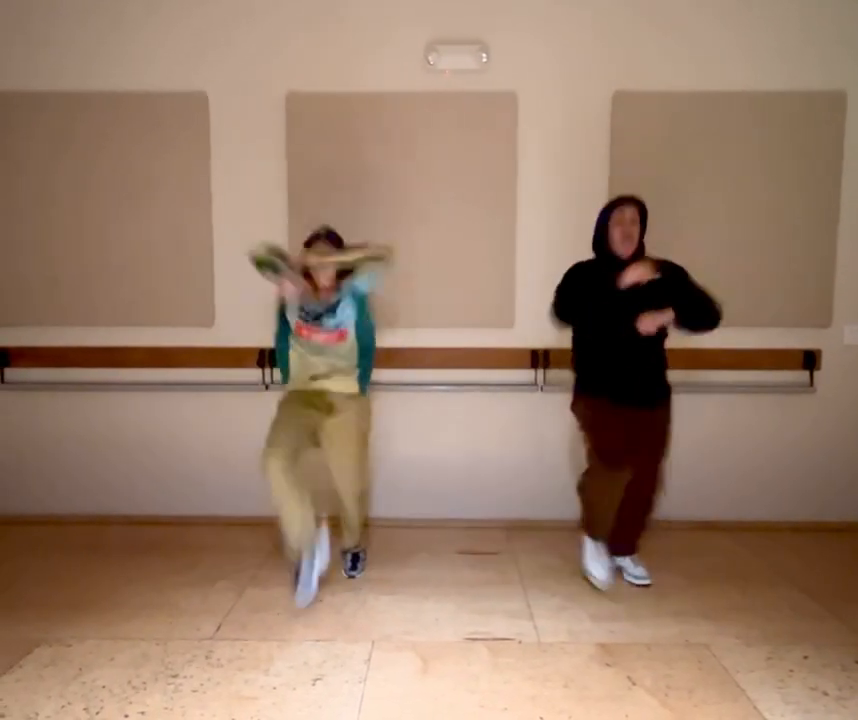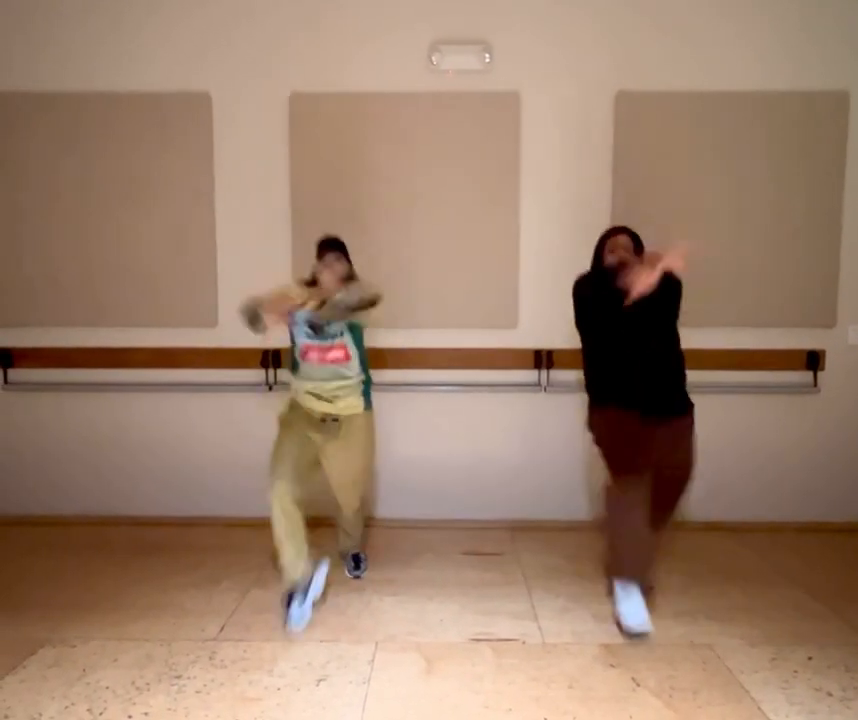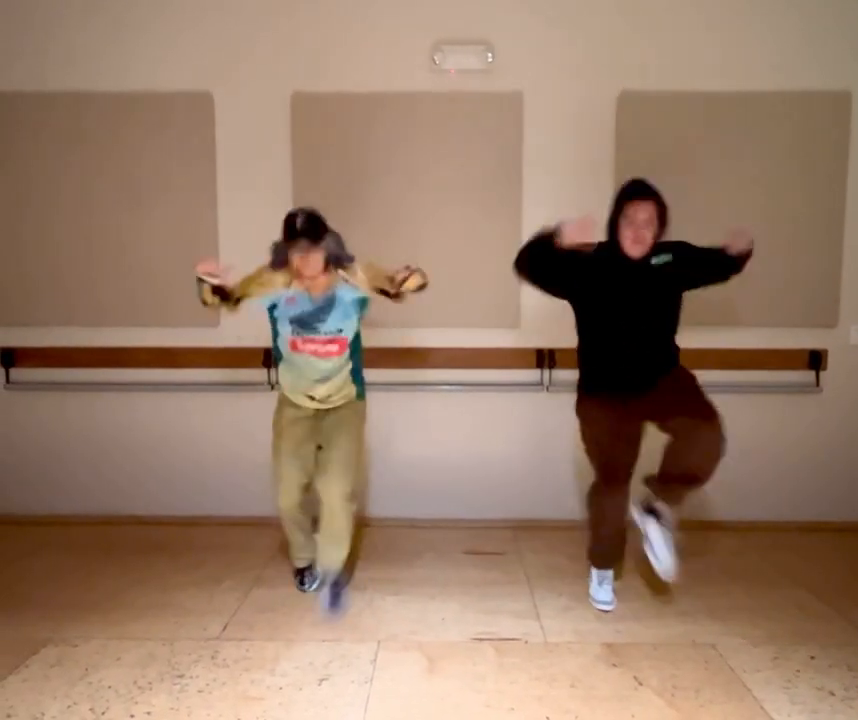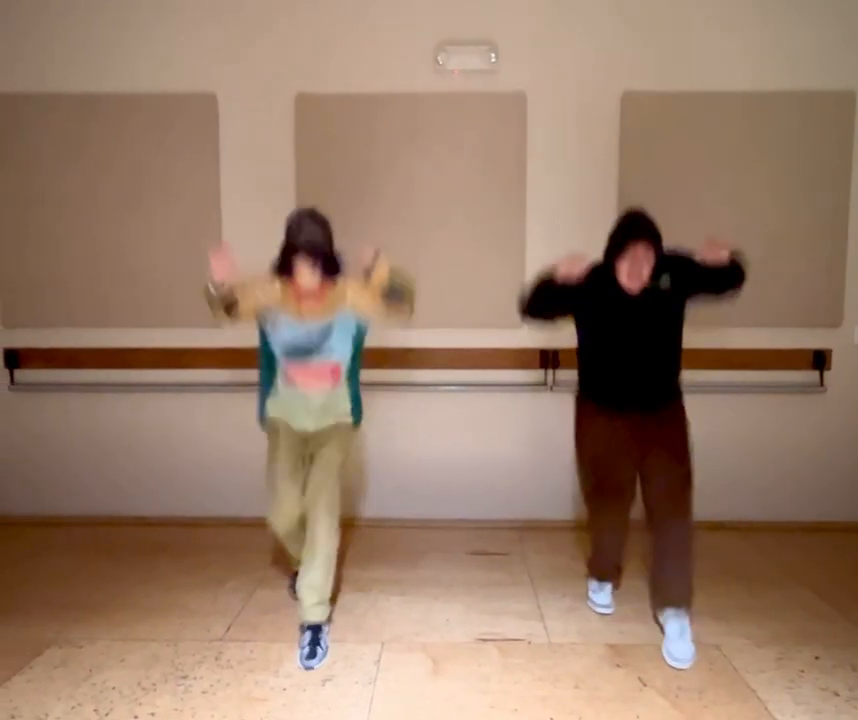
dt=0.3s
person 1, frame 1
left shoulder: (665, 274)
right shoulder: (584, 274)
left elbow: (707, 315)
right elbow: (565, 310)
left wrist: (670, 314)
right wrist: (620, 282)
left hip: (651, 399)
right hip: (599, 397)
left knee: (644, 482)
right knee: (613, 465)
left ankle: (623, 551)
right ankle: (595, 536)
person 1, frame 2
left shoulder: (657, 289)
right shoulder: (590, 291)
left elbow: (671, 280)
right elbow: (606, 297)
left wrist: (652, 277)
right wrist: (643, 275)
left hip: (670, 413)
right hip: (616, 412)
left knee: (663, 496)
right knee: (630, 478)
left ankle: (631, 569)
right ankle: (629, 584)
person 1, frame 3
left shoulder: (672, 258)
right shoulder: (584, 265)
left elbow: (718, 267)
right elbow: (528, 265)
left wrist: (738, 250)
right wrist: (559, 238)
left hip: (664, 381)
right hip: (604, 394)
left knee: (704, 437)
right knee: (611, 480)
left ankle: (657, 508)
right ankle: (603, 568)
person 1, frame 4
left shoulder: (675, 273)
right shoulder: (589, 287)
left elbow: (726, 282)
right elbow: (533, 309)
left wrist: (725, 261)
right wrist: (556, 278)
left hip: (662, 410)
right hip: (603, 412)
left knee: (672, 499)
right knee: (608, 499)
left ankle: (674, 610)
right ankle: (602, 579)
person 2, frame 1
left shoulder: (355, 290)
right shoulder: (295, 293)
left elbow: (377, 256)
left wrist: (338, 259)
right wrist: (287, 279)
left hip: (345, 399)
right hip: (299, 397)
left knee: (349, 483)
right knee: (277, 461)
left ankle: (352, 546)
right ankle: (306, 548)
person 2, frame 2
left shoulder: (353, 295)
right shoulder: (296, 299)
left elbow: (363, 299)
right elbow: (256, 313)
left wrist: (340, 296)
right wrist: (267, 313)
left hip: (349, 414)
right hip: (302, 412)
left knee: (350, 495)
right knee: (282, 490)
left ankle: (352, 548)
right ankle: (300, 580)
person 2, frame 3
left shoulder: (352, 278)
right shoulder: (274, 281)
left elbow: (397, 285)
right elbow: (229, 297)
left wrist: (409, 280)
right wrist: (210, 283)
left hip: (342, 403)
right hip: (294, 404)
left knee: (335, 489)
right knee: (288, 495)
left ankle: (332, 571)
right ankle: (305, 559)
person 2, frame 4
left shoulder: (351, 297)
right shoulder: (270, 295)
left elbow: (403, 305)
right elbow: (230, 308)
left wrist: (384, 277)
right wrist: (219, 285)
left hip: (334, 425)
right hip: (285, 423)
left knee: (321, 510)
right knee: (282, 516)
left ankle: (314, 618)
right ankle: (304, 563)
